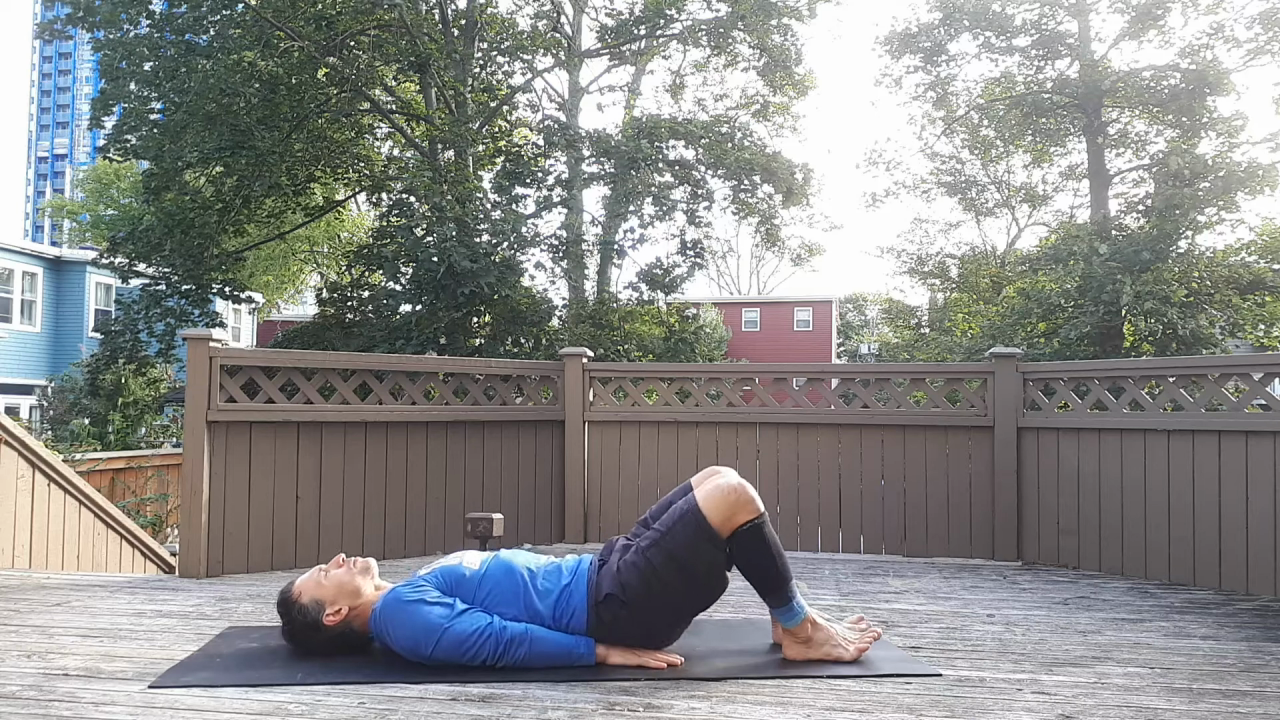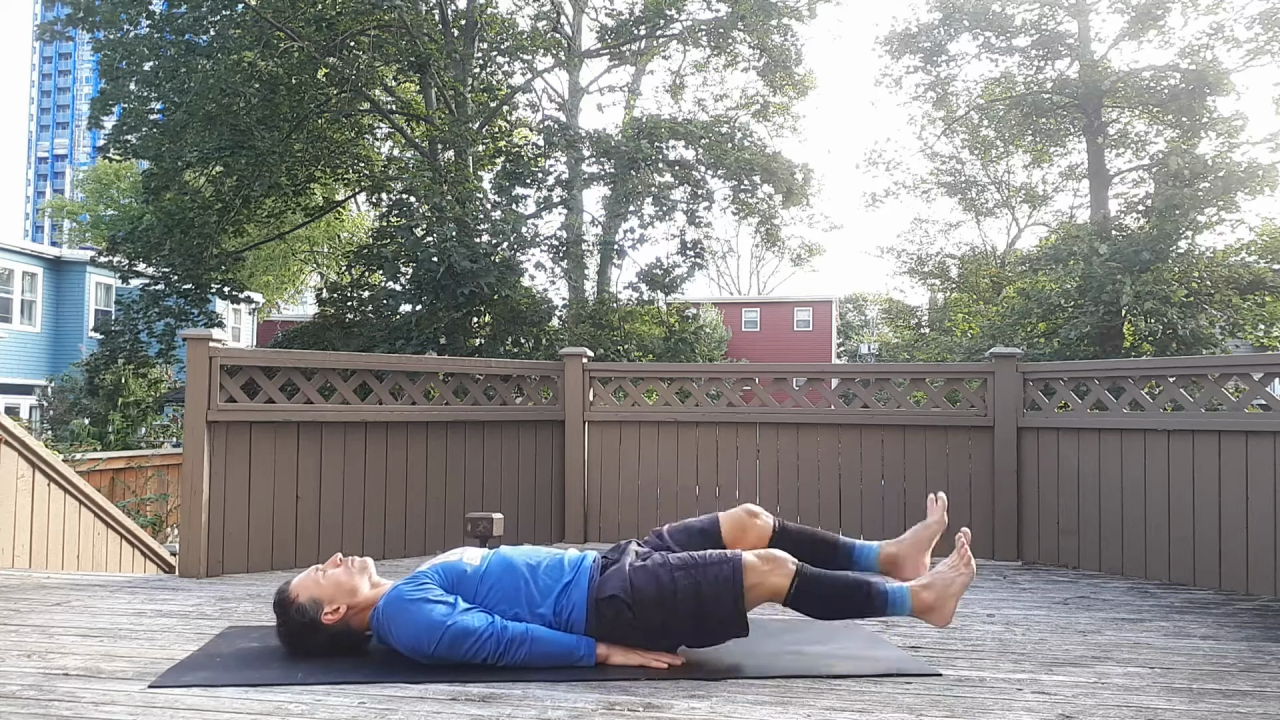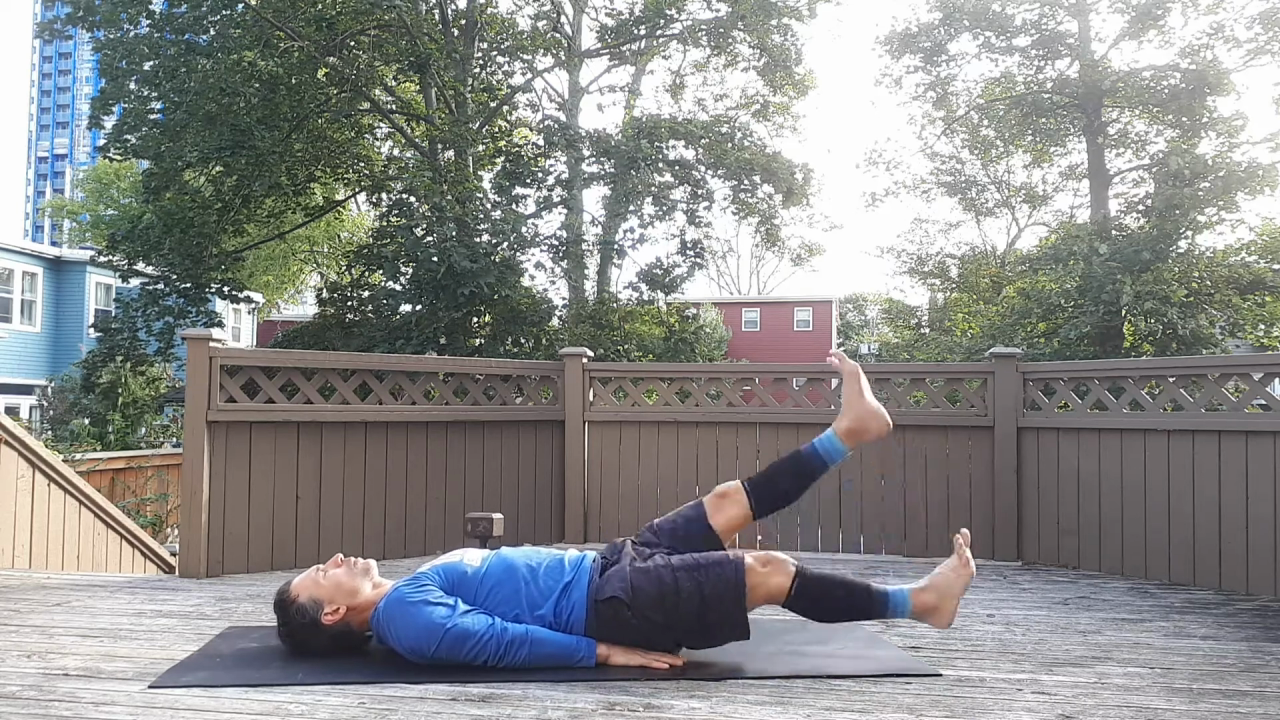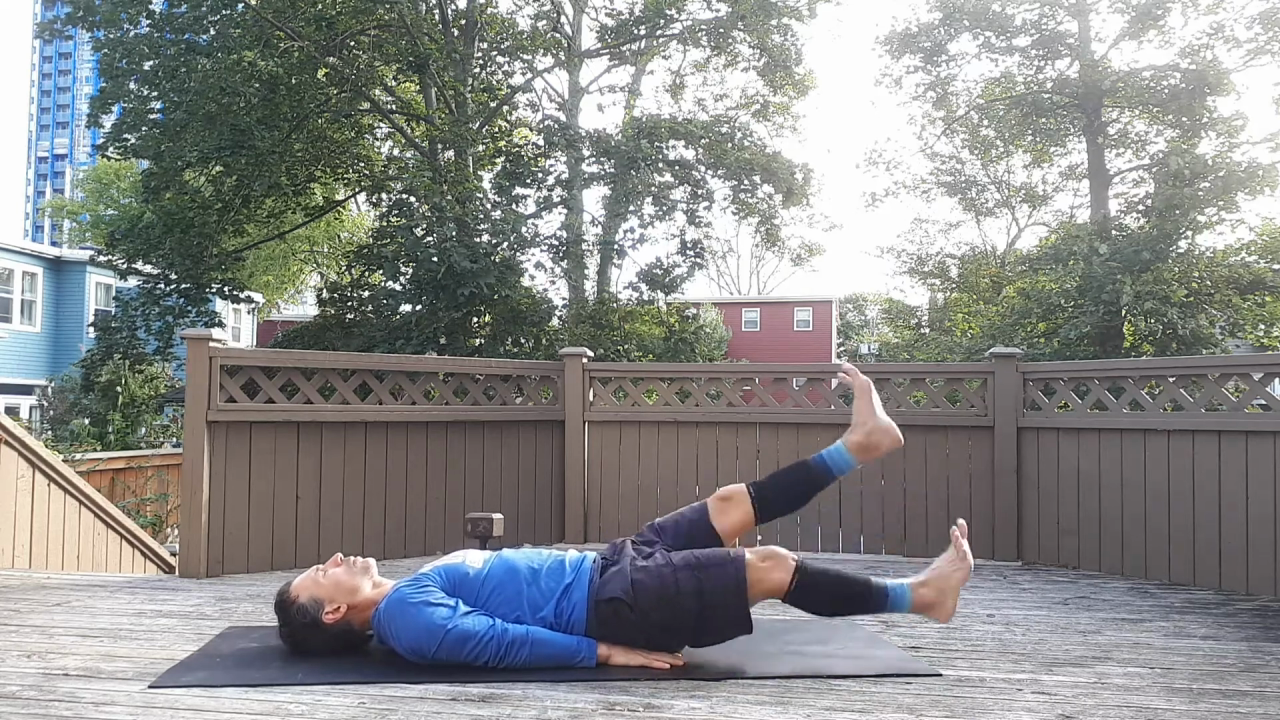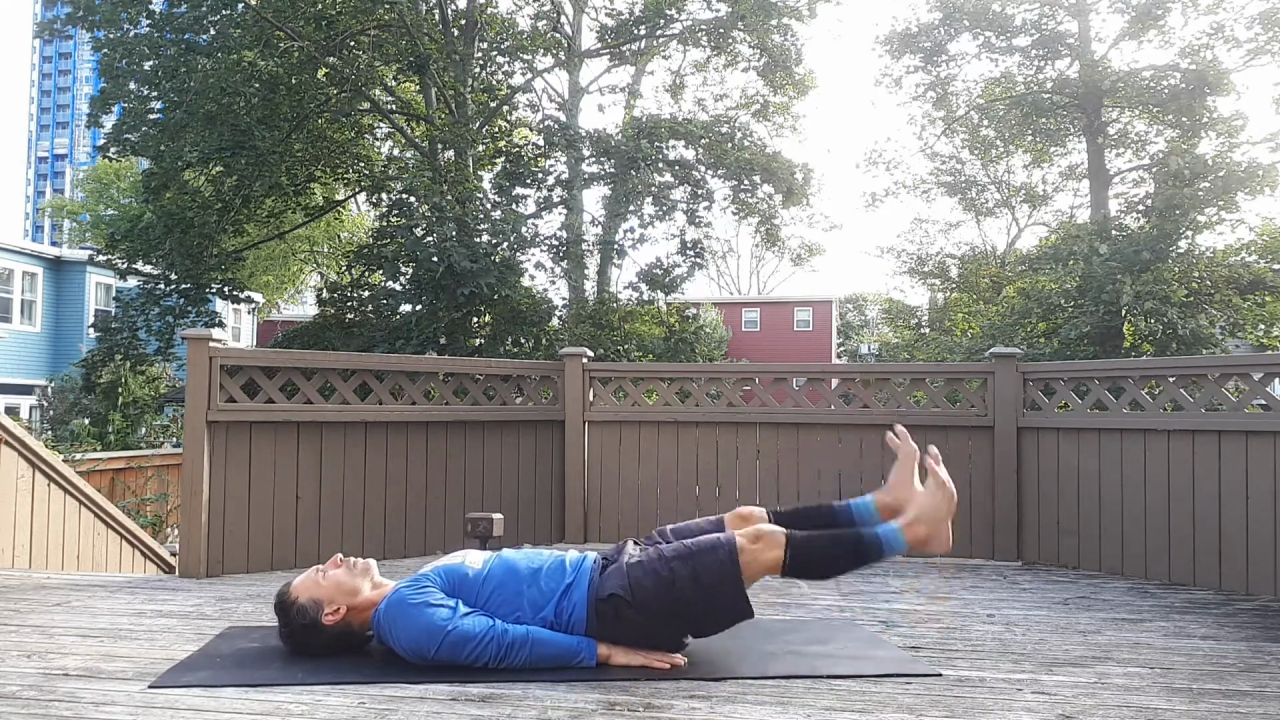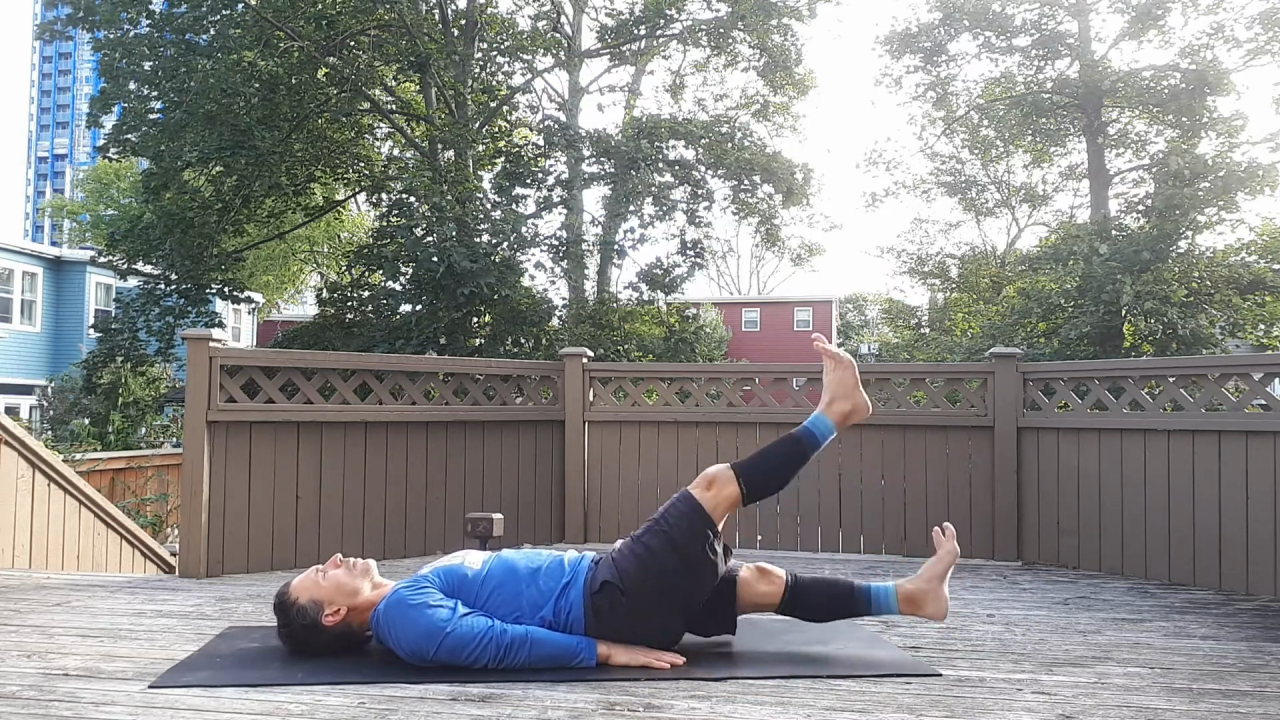
dt=0.7s
person 1, frame 1
left shoulder: (407, 598)
right shoulder: (403, 618)
right elbow: (505, 642)
right wrist: (605, 650)
left hip: (600, 573)
right hip: (613, 606)
left knee: (718, 478)
right knee: (734, 496)
left ankle: (793, 617)
right ankle: (801, 631)
person 1, frame 2
left shoulder: (408, 592)
right shoulder: (404, 616)
right elbow: (500, 639)
right wrist: (607, 650)
left hip: (609, 569)
right hip: (613, 603)
left knee: (752, 524)
right knee: (771, 569)
left ankle: (888, 557)
right ankle: (916, 596)
person 1, frame 3
left shoulder: (411, 591)
right shoulder: (406, 617)
right elbow: (501, 642)
right wrist: (611, 652)
left hip: (606, 569)
right hip: (611, 604)
left knee: (731, 501)
right knee: (769, 571)
left ankle: (847, 431)
right ankle: (915, 600)
person 1, frame 4
left shoulder: (413, 592)
right shoulder: (407, 619)
right elbow: (503, 643)
right wrist: (608, 651)
left hip: (606, 569)
right hip: (612, 606)
left knee: (732, 505)
right knee: (769, 565)
left ankle: (857, 442)
right ankle: (915, 595)
person 1, frame 5
left shoulder: (412, 590)
right shoulder: (405, 618)
right elbow: (499, 642)
right wrist: (606, 651)
left hip: (606, 571)
right hip: (609, 607)
left knee: (746, 520)
right knee: (762, 544)
left ankle: (889, 505)
right ankle: (907, 531)
person 1, frame 6
left shoulder: (415, 591)
right shoulder: (405, 619)
right elbow: (502, 644)
right wrist: (607, 649)
left hip: (600, 577)
right hip: (611, 604)
left knee: (763, 583)
right knee: (717, 485)
left ankle: (909, 594)
right ankle: (830, 416)
